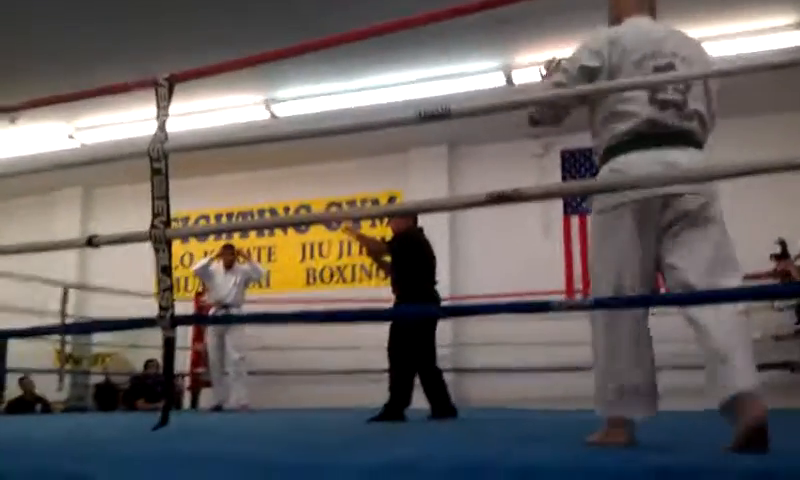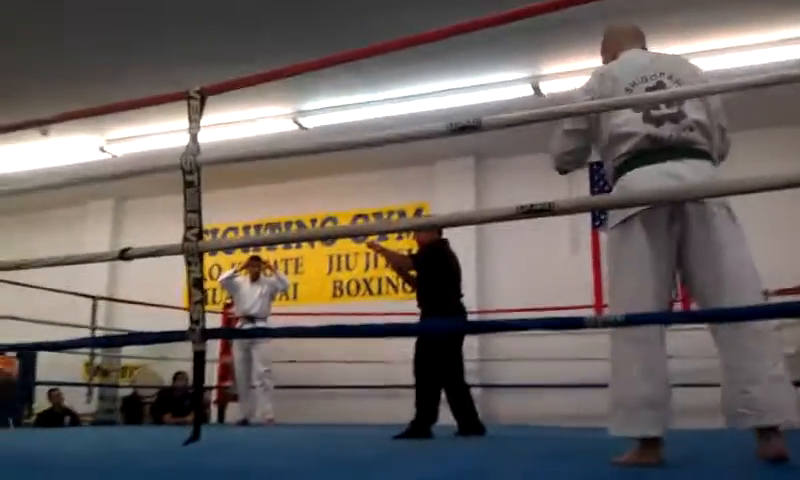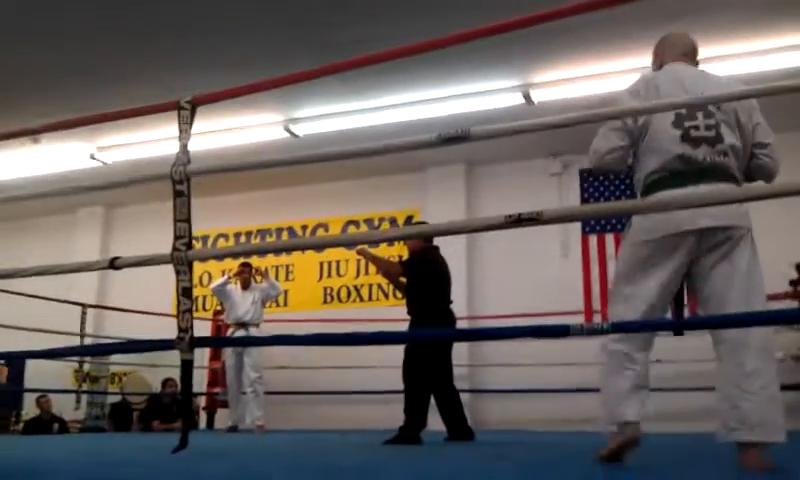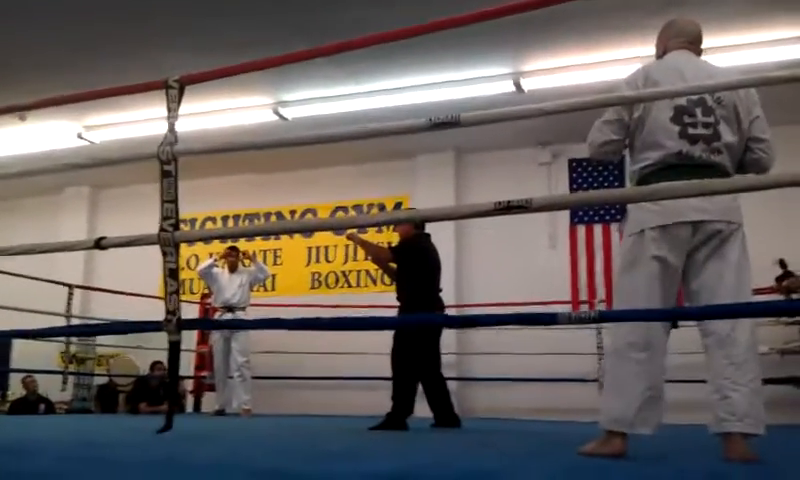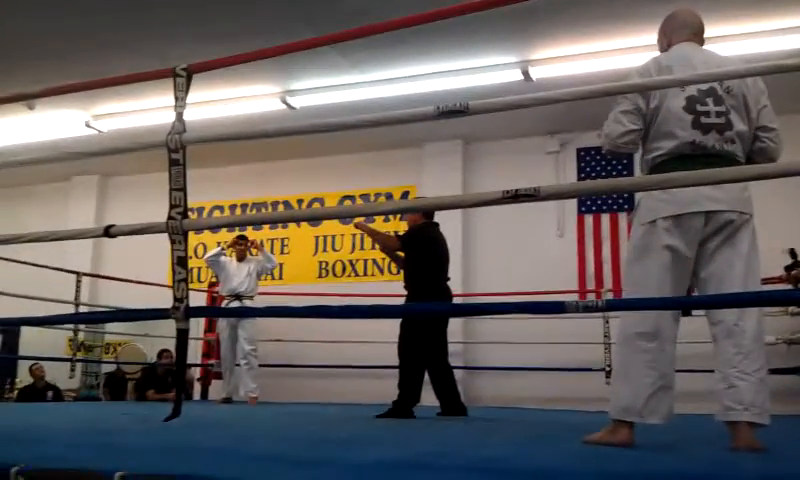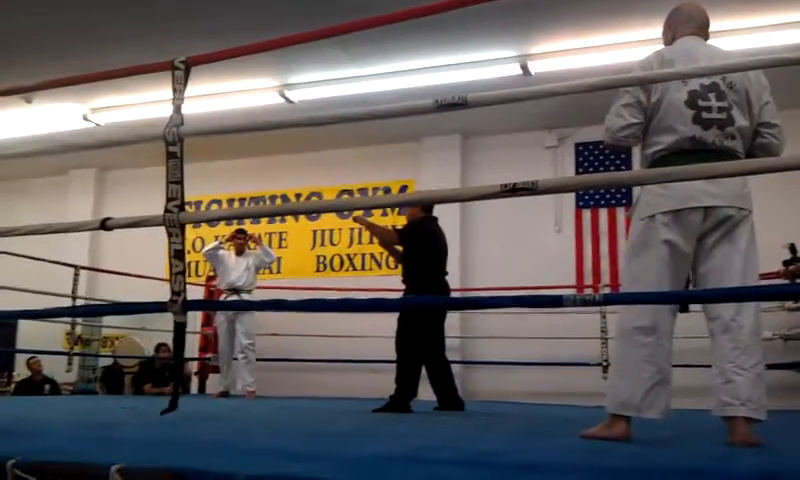
dt=0.5s
person 1, frame 1
left shoulder: (603, 45)
right shoulder: (693, 49)
left elbow: (544, 109)
left wrist: (553, 80)
left hip: (629, 174)
right hip: (687, 170)
left knee: (620, 302)
right knee: (710, 289)
left ankle: (620, 420)
right ankle: (746, 403)
person 1, frame 2
left shoulder: (601, 80)
right shoulder: (688, 69)
left elbow: (565, 156)
right elbow: (721, 143)
left wrist: (596, 139)
left hip: (640, 190)
right hip: (700, 183)
left knee: (638, 316)
right knee: (738, 304)
left ankle: (647, 439)
person 1, frame 3
left shoulder: (643, 89)
right shoulder: (734, 90)
left elbow: (604, 156)
right elbow: (767, 164)
left hip: (665, 212)
right hip: (725, 211)
left knee: (630, 319)
right knee: (742, 327)
left ankle: (624, 423)
right ankle: (752, 445)
person 1, frame 4
left shoulder: (641, 79)
right shoulder: (736, 85)
left elbow: (601, 146)
right elbow: (761, 158)
left hip: (659, 206)
right hip: (718, 207)
left knee: (638, 321)
right knee: (729, 320)
left ankle: (616, 433)
right ankle: (736, 435)
person 1, frame 5
left shoulder: (651, 71)
right shoulder: (743, 75)
left elbow: (617, 138)
right elbow: (769, 146)
left hip: (671, 197)
right hip: (729, 197)
left knee: (648, 310)
right knee: (738, 311)
left ankle: (624, 422)
right ankle: (743, 424)
person 1, frame 6
left shoulder: (653, 65)
right shoulder: (747, 71)
left elbow: (618, 132)
right elbow: (771, 142)
left hip: (670, 192)
right hip: (729, 192)
left knee: (645, 305)
right knee: (735, 306)
left ankle: (620, 418)
right ankle: (740, 420)
person 2, frame 1
left shoulder: (409, 238)
right shoulder: (414, 242)
left elbow: (380, 247)
right elbow: (400, 272)
left wrist: (355, 233)
right wrist: (378, 260)
left hip: (414, 306)
right hip: (421, 307)
left knee: (402, 357)
right knee: (423, 359)
left ankle: (395, 409)
right ankle: (443, 407)
person 2, frame 2
left shoulder: (435, 251)
right shoulder: (440, 254)
left elbow: (405, 262)
right elbow: (426, 285)
left wrist: (379, 249)
right wrist: (403, 274)
left hip: (440, 320)
right hip: (448, 320)
left knee: (428, 372)
right knee: (450, 375)
left ankle: (422, 425)
right ankle: (470, 424)
person 2, frame 3
left shoulder: (424, 257)
right shoulder: (432, 259)
left elbow: (396, 268)
right elbow: (416, 291)
left wrist: (368, 254)
right wrist: (393, 279)
left hip: (429, 326)
right hip: (438, 325)
left knee: (417, 378)
right knee: (440, 380)
left ankle: (411, 431)
right ankle: (459, 430)
person 2, frame 4
left shoulder: (415, 245)
right shoulder: (423, 247)
left elbow: (385, 254)
right elbow: (407, 277)
left wrist: (358, 240)
right wrist: (383, 266)
left hip: (417, 313)
right hip: (427, 313)
left knee: (405, 364)
right knee: (427, 367)
left ankle: (398, 417)
right ankle: (446, 417)
person 2, frame 5
left shoulder: (422, 233)
right shoulder: (432, 236)
left elbow: (393, 242)
right elbow: (414, 266)
left wrist: (365, 228)
right wrist: (390, 254)
left hip: (424, 301)
right hip: (435, 301)
left knee: (412, 353)
right knee: (435, 356)
left ankle: (404, 406)
right ankle: (452, 405)
person 2, frame 6
left shoulder: (421, 227)
right shoulder: (431, 230)
left elbow: (391, 236)
right elbow: (413, 260)
left wrist: (364, 222)
right wrist: (389, 248)
left hip: (422, 295)
right hip: (433, 295)
left knee: (409, 347)
right knee: (432, 350)
left ankle: (401, 400)
right ankle: (450, 400)
person 3, frame 1
left shoulder: (242, 271)
right shoulder: (213, 270)
left elbow: (259, 274)
right elbow: (197, 269)
left wrist: (247, 259)
right wrist: (213, 258)
left hip: (233, 316)
right hip: (215, 315)
left knee: (236, 359)
right knee: (215, 361)
left ankle: (240, 401)
right ankle: (220, 399)
person 3, frame 2
left shoulder: (268, 283)
right shoulder: (239, 283)
left elbow: (285, 285)
right elbow: (222, 280)
left wrist: (272, 269)
right wrist: (239, 269)
left hip: (259, 328)
right hip: (242, 328)
left knee: (262, 372)
right knee: (241, 374)
left ankle: (267, 414)
right ankle: (246, 413)
person 3, frame 3
left shoulder: (260, 290)
right shoulder: (229, 290)
left elbow: (277, 291)
right elbow: (214, 288)
left wrist: (265, 276)
right wrist: (231, 276)
left hip: (252, 335)
right hip: (233, 335)
left knee: (254, 378)
right knee: (233, 380)
left ankle: (258, 421)
right ankle: (235, 420)
person 3, frame 4
left shoulder: (247, 274)
right shoulder: (217, 274)
left elbow: (265, 274)
right elbow: (201, 270)
left wrist: (252, 259)
right wrist: (217, 258)
left hip: (239, 319)
right hip: (220, 319)
left knee: (241, 363)
right knee: (220, 364)
left ankle: (244, 405)
right ankle: (221, 404)
person 3, frame 5
left shoulder: (255, 263)
right shoulder: (224, 263)
left elbow: (272, 264)
right elbow: (208, 258)
left wrist: (260, 249)
right wrist: (225, 247)
left hip: (246, 308)
right hip: (227, 307)
left knee: (248, 350)
right knee: (226, 353)
left ankle: (251, 392)
right ankle: (228, 392)
person 3, frame 6
left shoulder: (254, 257)
right shoulder: (223, 256)
left elbow: (271, 258)
right elbow: (206, 252)
left wrist: (259, 243)
right wrist: (224, 241)
right hip: (225, 301)
left knee: (246, 345)
right knee: (224, 347)
left ankle: (248, 386)
right ankle: (225, 386)
